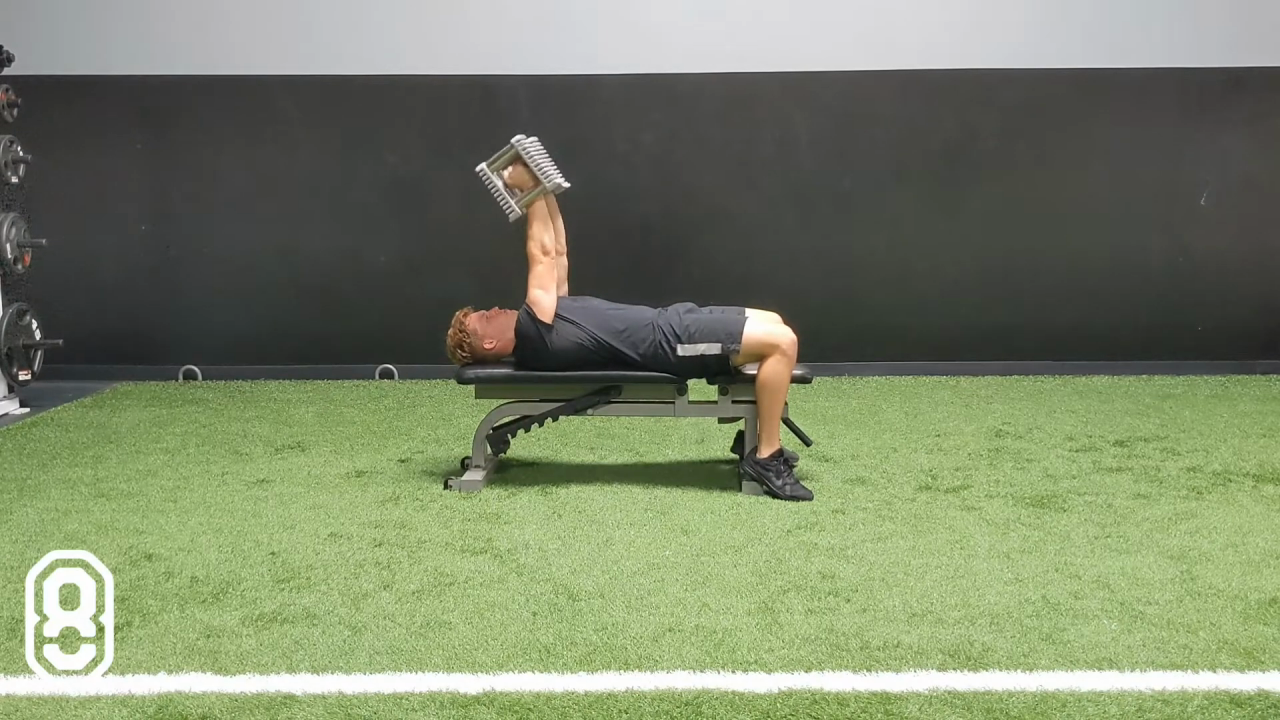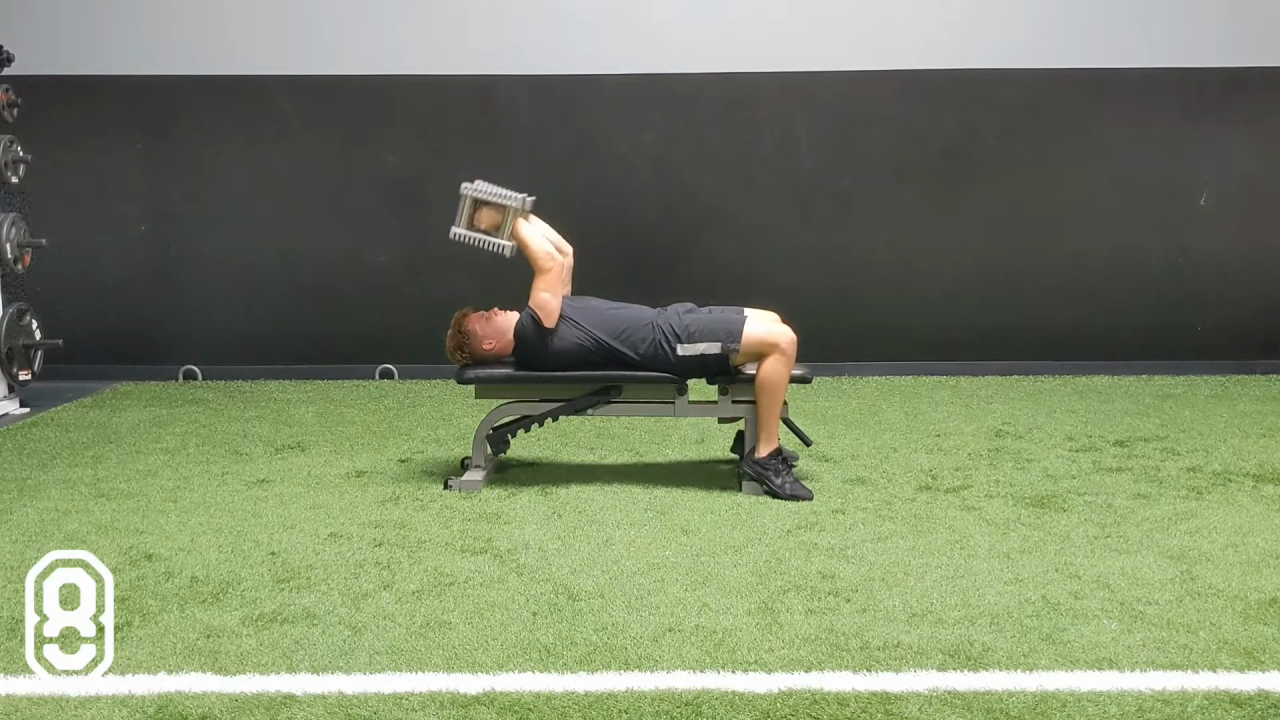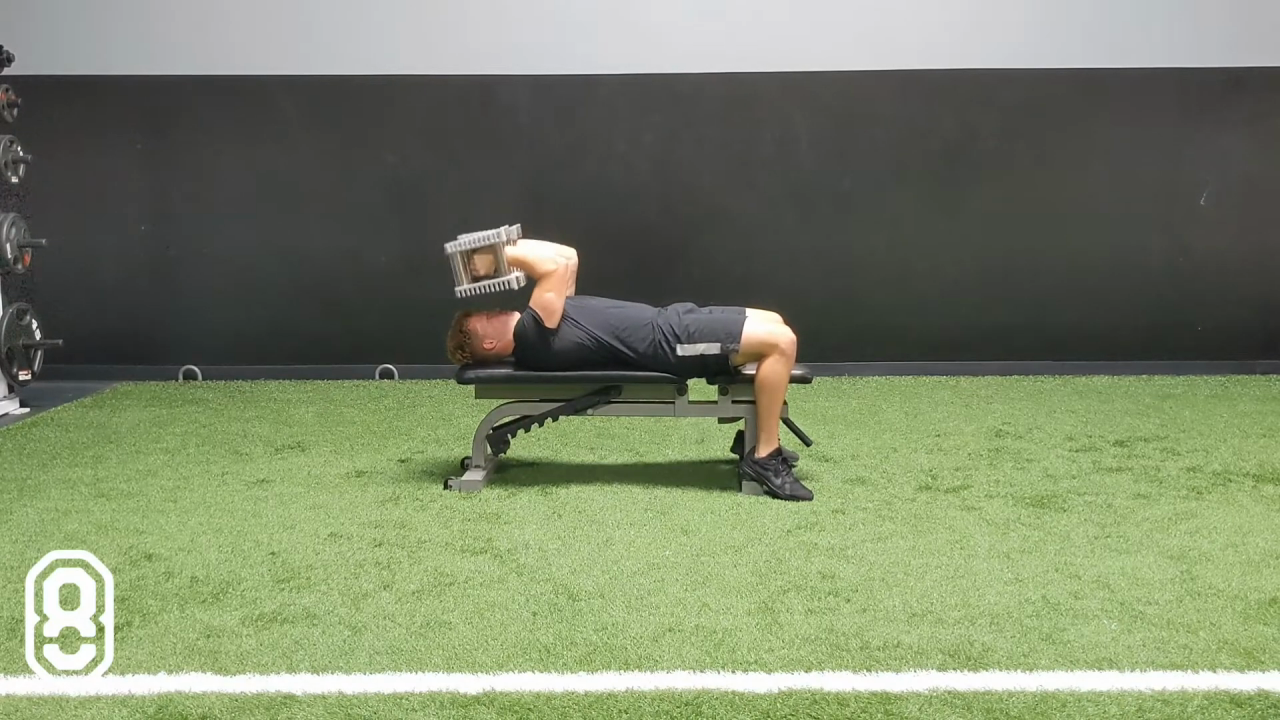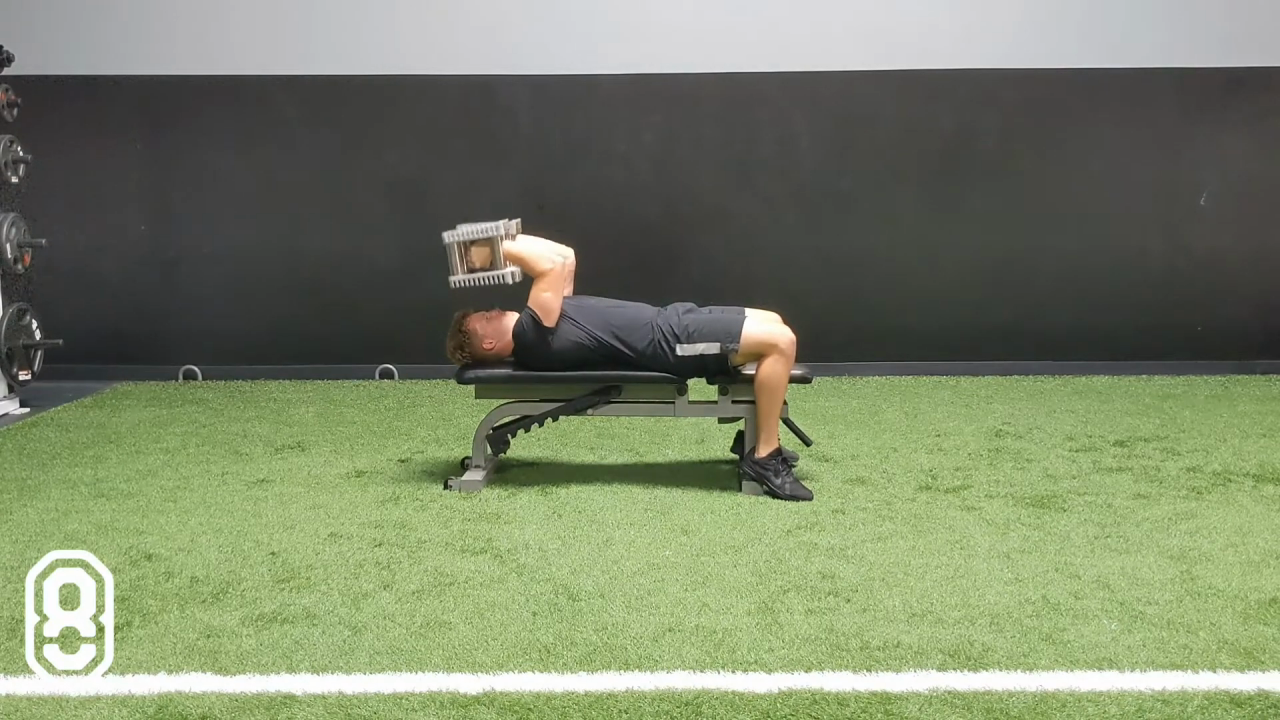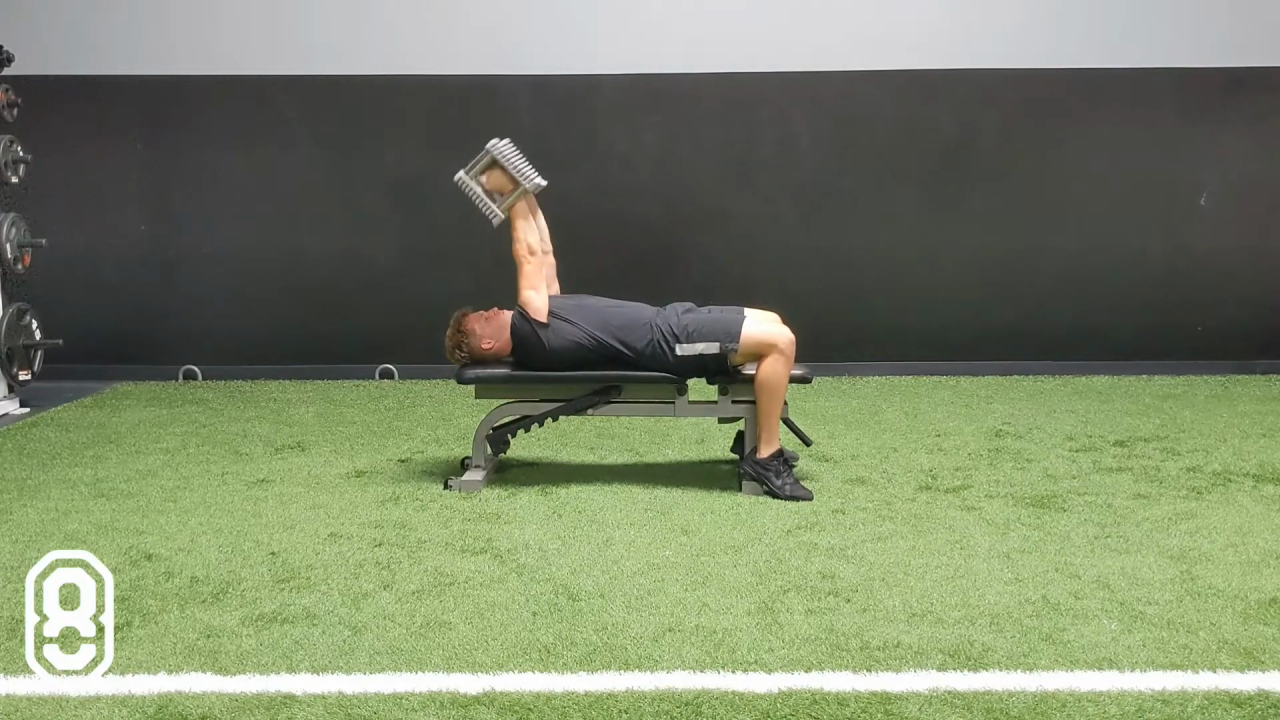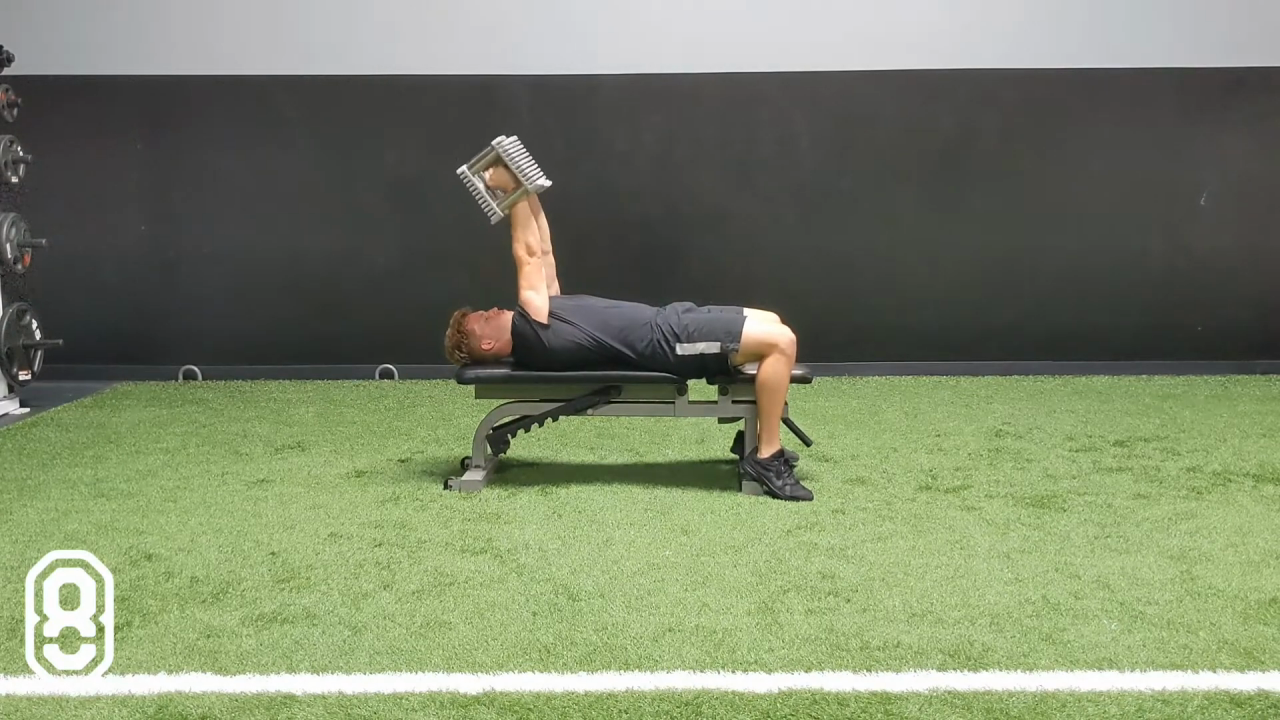
dt=0.4s
person 1, frame 1
left shoulder: (540, 320)
right shoulder: (534, 338)
left elbow: (558, 255)
right elbow: (542, 256)
left wrist: (543, 191)
right wrist: (531, 189)
left hip: (666, 323)
right hip: (668, 343)
left knee: (773, 325)
right knee: (781, 342)
left ankle: (763, 438)
right ankle: (766, 458)
person 1, frame 2
left shoulder: (537, 325)
right shoulder: (533, 339)
left elbow: (563, 255)
right elbow: (551, 264)
left wrist: (518, 215)
right wrist: (507, 221)
left hip: (665, 321)
right hip: (667, 342)
left knee: (771, 324)
right knee: (780, 341)
left ankle: (762, 436)
right ankle: (764, 457)
person 1, frame 3
left shoulder: (533, 329)
right shoulder: (532, 339)
left elbow: (567, 258)
right elbow: (557, 265)
left wrist: (505, 249)
right wrist: (502, 253)
left hip: (665, 322)
right hip: (667, 342)
left knee: (773, 325)
right knee: (780, 342)
left ankle: (763, 441)
right ankle: (764, 458)
person 1, frame 4
left shoulder: (534, 327)
right shoulder: (531, 339)
left elbow: (564, 258)
right elbow: (554, 265)
left wrist: (502, 244)
right wrist: (497, 249)
left hip: (666, 322)
right hip: (668, 342)
left knee: (772, 325)
right knee: (780, 342)
left ankle: (762, 441)
right ankle: (764, 458)
person 1, frame 5
left shoulder: (536, 318)
right shoulder: (530, 339)
left elbow: (543, 255)
right elbow: (531, 256)
left wrist: (522, 194)
right wrist: (511, 193)
left hip: (665, 321)
right hip: (668, 342)
left knee: (771, 324)
right knee: (779, 341)
left ankle: (762, 437)
right ankle: (765, 458)
person 1, frame 6
left shoulder: (533, 322)
right shoulder: (531, 338)
left elbow: (543, 253)
right elbow: (530, 256)
left wrist: (525, 192)
right wrist: (513, 190)
left hip: (664, 322)
right hip: (667, 343)
left knee: (771, 325)
right knee: (780, 342)
left ankle: (765, 439)
right ankle: (766, 458)
